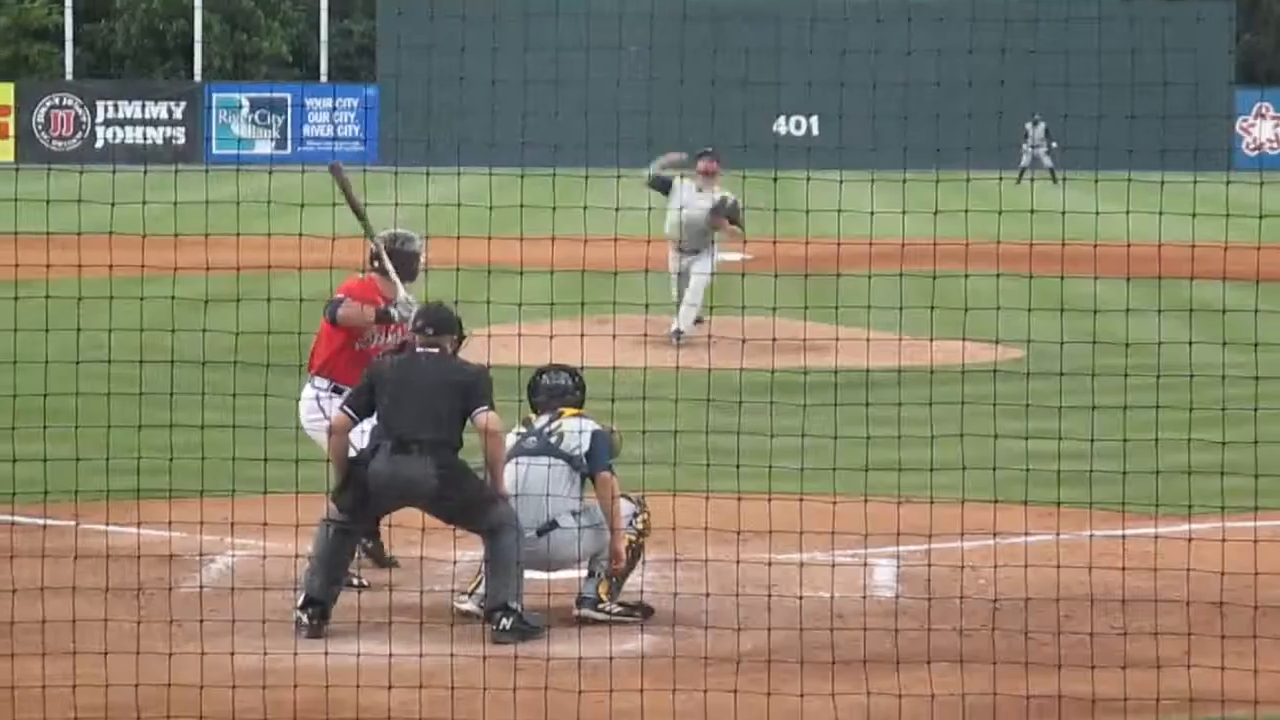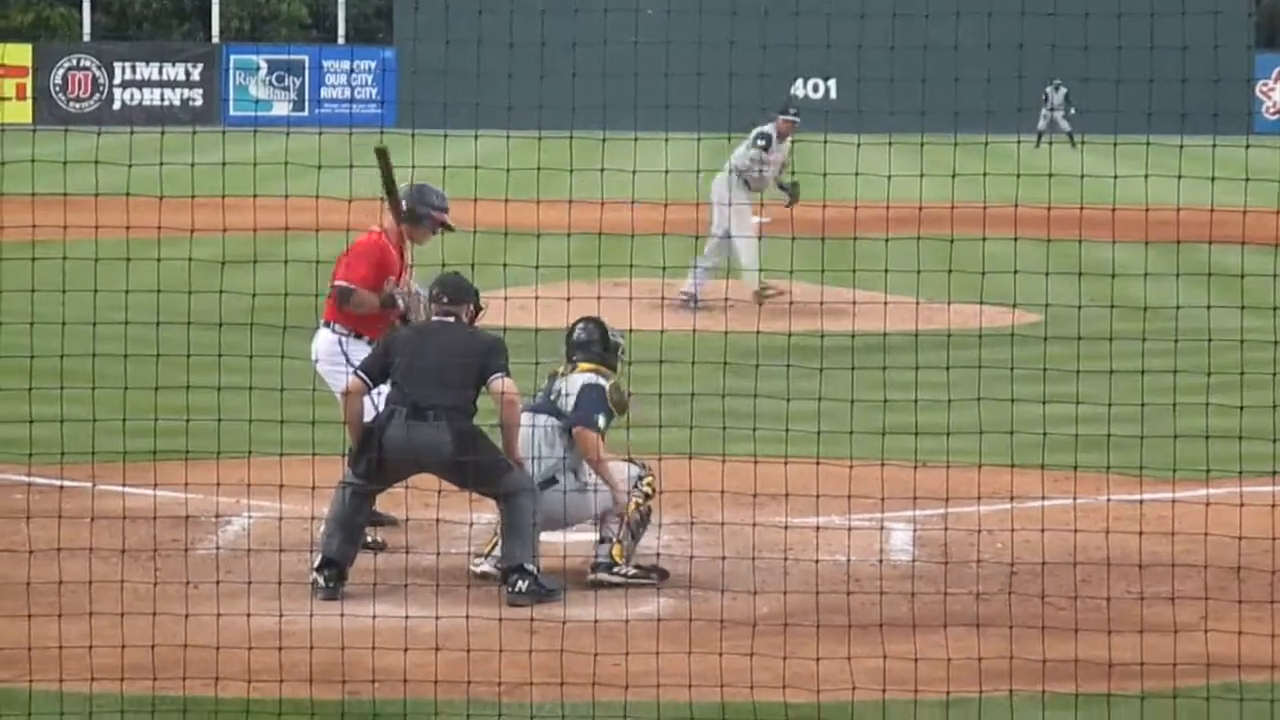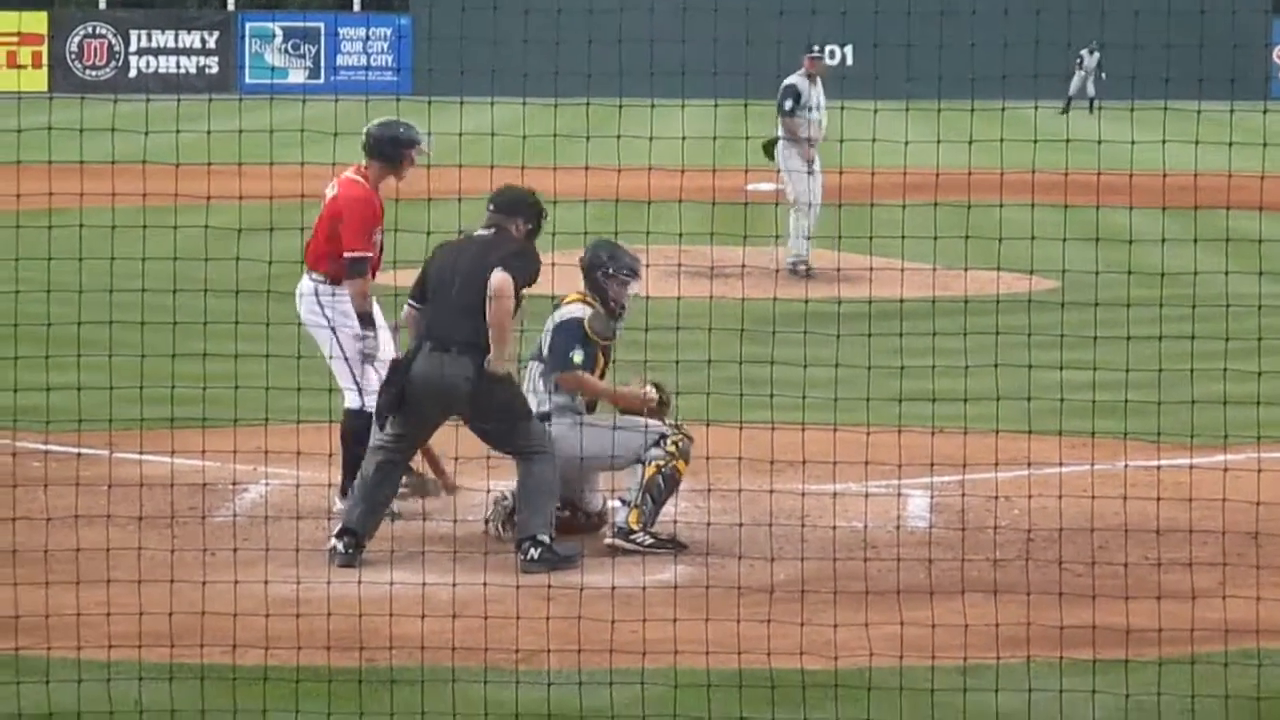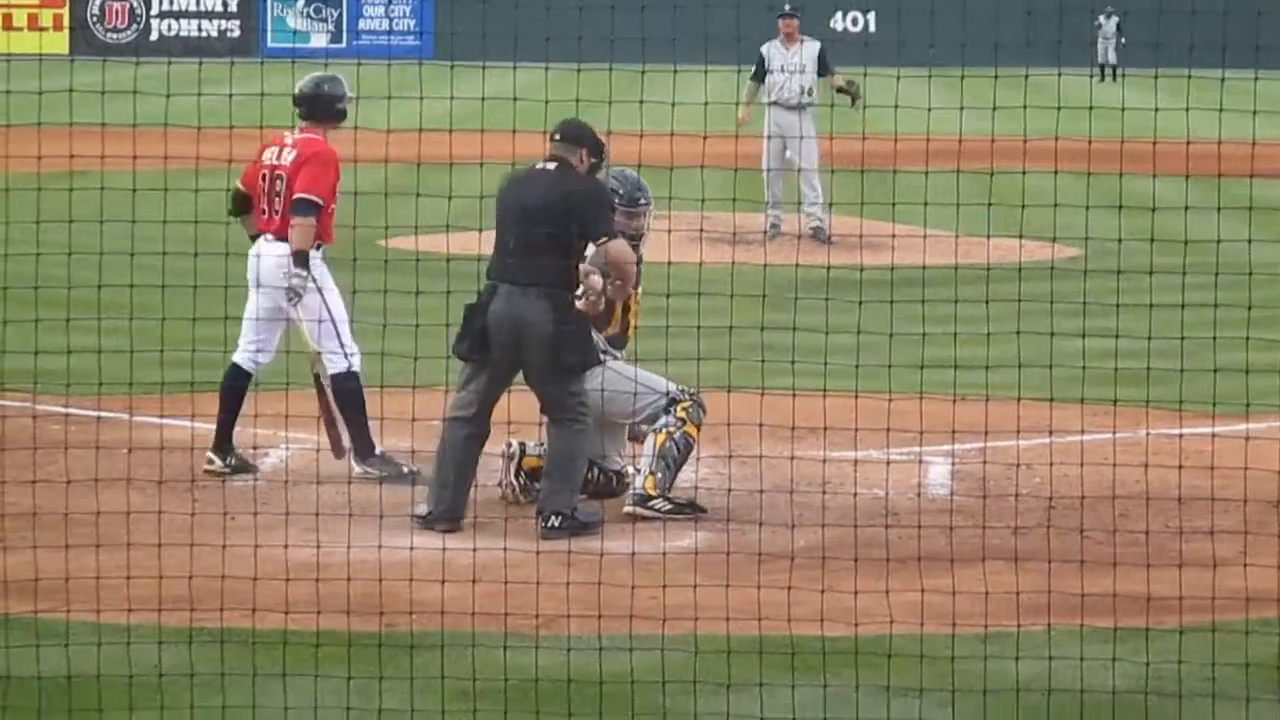
dt=0.7s
person 1, frame 1
left shoulder: (398, 306)
right shoulder: (360, 289)
right elbow: (334, 313)
left wrist: (410, 328)
right wrist: (389, 317)
right hip: (326, 401)
left ankle: (369, 537)
person 1, frame 2
left shoulder: (397, 251)
right shoulder: (372, 245)
left elbow: (388, 308)
right elbow: (345, 296)
left wrist: (405, 306)
right wrist: (394, 302)
left hip: (360, 346)
right hip: (341, 346)
person 1, frame 3
left shoulder: (355, 181)
right shoulder: (360, 198)
right elbow: (356, 269)
right wrist: (366, 328)
left hip: (341, 294)
right hip: (329, 296)
left knee: (391, 380)
right knee: (362, 392)
left ankle: (398, 471)
right ankle: (350, 492)
person 1, frame 4
left shoulder: (274, 146)
right shoulder: (319, 152)
left elbow: (240, 202)
right elbow: (304, 213)
right wrist: (300, 264)
left hip: (263, 255)
right hip: (296, 259)
left knee: (251, 353)
right knee: (341, 356)
left ankle: (221, 450)
right ankle: (366, 456)
person 2, frame 1
left shoulder: (382, 368)
right shoulder: (471, 373)
left elbow: (337, 426)
right elbow: (490, 428)
left wrist: (343, 484)
right wrist: (497, 485)
left hip: (380, 468)
right hip: (437, 471)
left knee: (338, 522)
right knee: (503, 523)
left ankle: (311, 611)
right ankle: (505, 615)
person 2, frame 2
left shoulder: (399, 336)
right shoulder: (486, 342)
left elbow: (351, 390)
right elbow: (507, 395)
left wrist: (360, 448)
right wrist: (512, 451)
left hip: (394, 434)
right hip: (452, 437)
left knee: (355, 485)
right knee: (519, 487)
left ankle: (328, 573)
right ankle: (521, 578)
person 2, frame 3
left shoulder: (445, 251)
right shoulder: (519, 252)
left elbow: (413, 316)
right elbow: (499, 292)
right wrist: (501, 355)
left hip: (422, 366)
right hip: (474, 371)
left knee: (389, 450)
right knee: (534, 450)
left ankle: (348, 539)
right ankle: (536, 545)
person 2, frame 4
left shoulder: (513, 184)
right shoulder: (585, 189)
right elbow: (619, 257)
right wrist: (623, 286)
left hip: (496, 307)
right hip: (548, 314)
left knee: (467, 410)
right knee: (568, 415)
left ankle: (442, 507)
right ankle: (557, 513)
person 3, frame 1
left shoulder: (519, 431)
right shoulder: (589, 429)
right elbow: (604, 480)
right wrist: (617, 538)
right hip: (554, 542)
right knee: (632, 510)
left ankle: (481, 592)
right ankle: (597, 599)
person 3, frame 2
left shoulder: (559, 381)
right shoulder: (597, 383)
right elbow: (584, 436)
right wrist: (614, 488)
right hip: (552, 495)
right knee: (639, 476)
left ankle: (496, 554)
right ankle: (612, 562)
person 3, frame 3
left shoulder: (593, 316)
right shoulder: (579, 317)
right elbow: (567, 377)
left wrist: (625, 399)
right wrist: (623, 395)
left hip: (545, 432)
right hip: (558, 428)
left knee: (590, 514)
right knee: (672, 439)
left ankle: (517, 507)
right ankle: (631, 528)
person 3, frame 4
left shoulder: (630, 256)
right shoulder: (594, 254)
right wrist: (586, 307)
left hip: (593, 369)
right hip: (587, 369)
left knee: (610, 478)
right knee: (684, 405)
left ankle: (527, 461)
right ankle: (649, 493)
person 4, frame 1
left shoulder: (725, 198)
right shoulder: (679, 184)
left elbow: (736, 230)
right elbow: (651, 178)
right wrist: (668, 160)
left hip: (704, 253)
right hip: (678, 251)
left knee: (697, 287)
right knee: (681, 290)
left ankle: (680, 328)
right ankle: (694, 315)
person 4, frame 2
left shoulder: (786, 144)
right shoulder: (765, 134)
left elbow: (773, 172)
right elbow: (753, 154)
left wrist: (784, 186)
right wrist: (772, 160)
left hip: (742, 190)
right hip: (732, 182)
left knee: (720, 241)
right knee: (745, 231)
left ankle: (690, 291)
right ankle: (756, 285)
person 4, frame 3
left shoulder: (818, 83)
right shoulder: (793, 84)
right elbow: (784, 119)
right wrist: (802, 146)
left hip: (811, 150)
right hip: (792, 149)
left knee: (813, 205)
right knee: (800, 202)
left ankle: (797, 258)
right ankle: (796, 258)
person 4, frame 4
left shoulder: (814, 47)
right shoulder: (767, 50)
left elbow: (828, 74)
right elbow: (755, 81)
left wrist: (842, 84)
right wrist: (745, 106)
left hip: (802, 114)
right hip: (775, 113)
left knee: (808, 167)
right knee: (771, 168)
left ankle: (816, 222)
right ankle: (774, 218)
